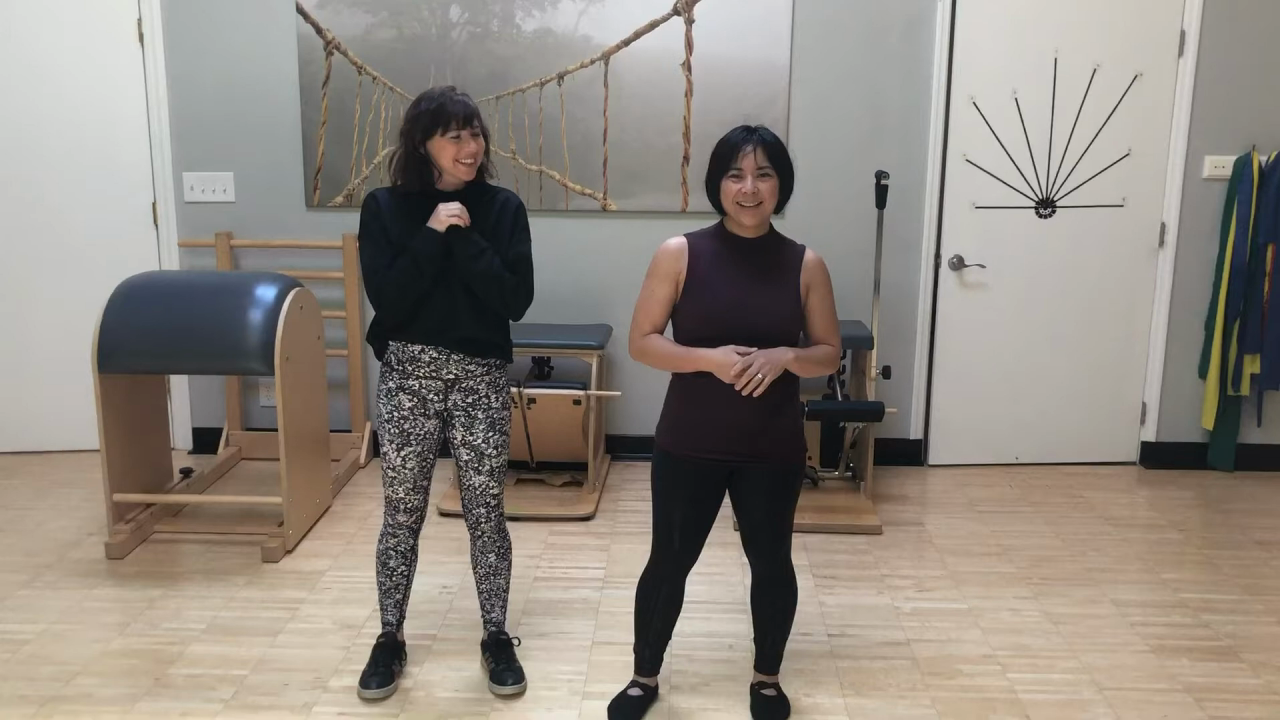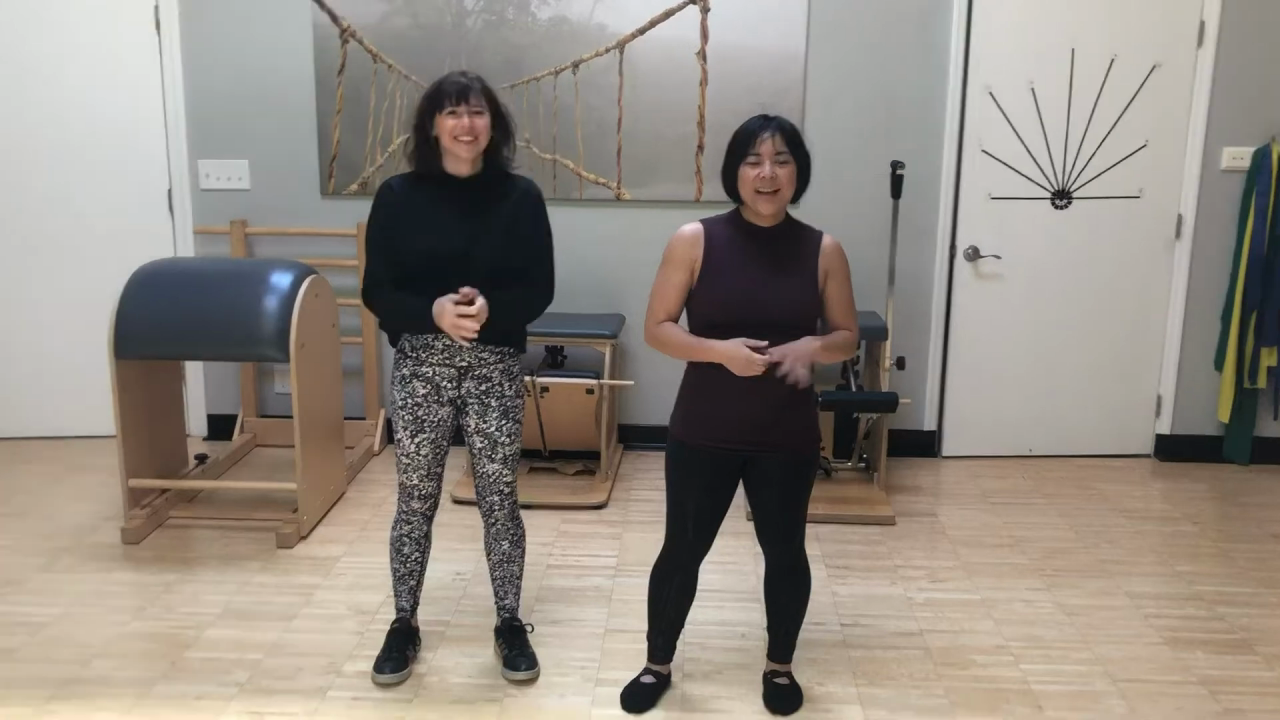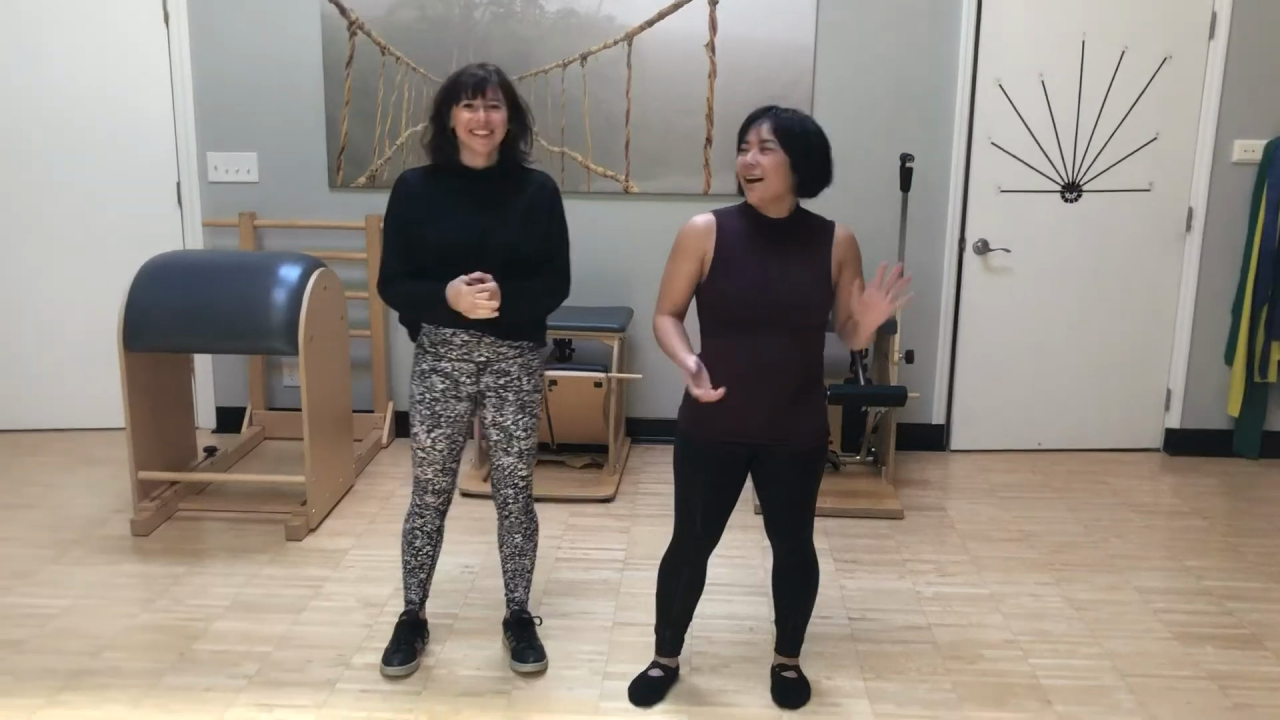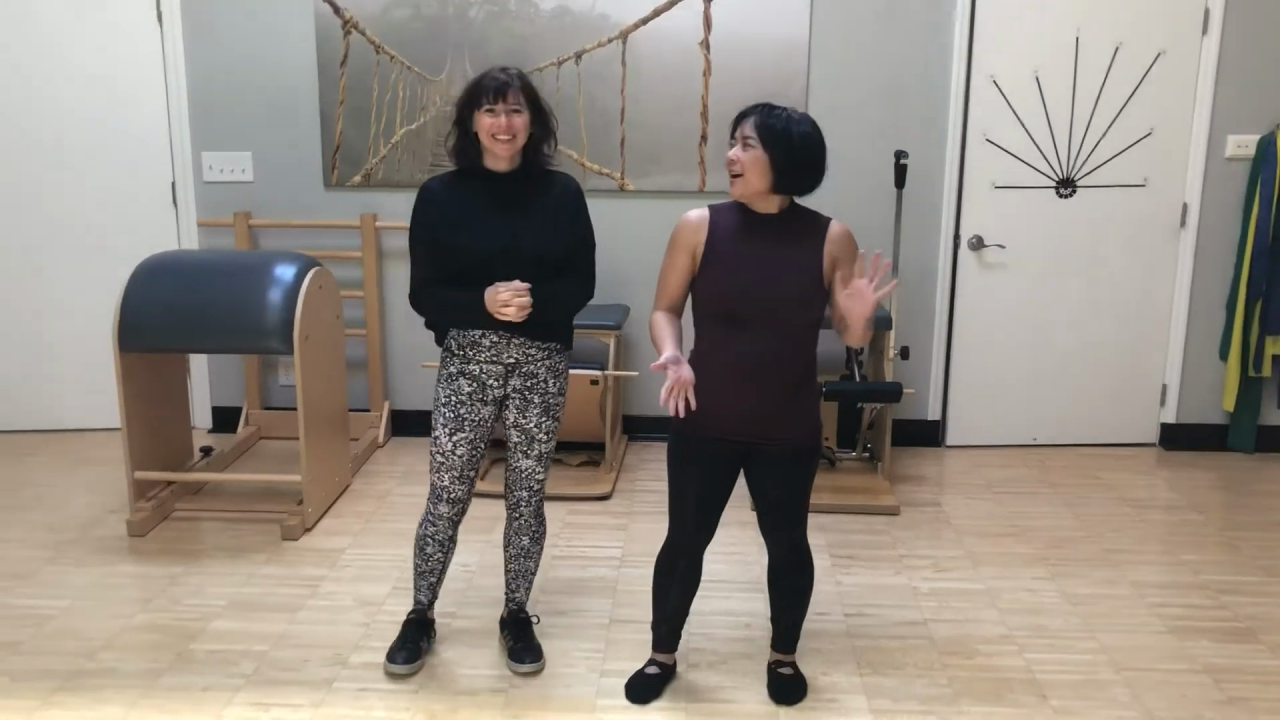
dt=0.3s
person 1, frame 1
left shoulder: (501, 207)
right shoulder: (385, 207)
left elbow: (516, 300)
right elbow: (386, 298)
left wrist: (464, 238)
right wrist: (433, 235)
left hip: (481, 376)
right hip: (407, 375)
left knee: (486, 511)
right knee: (402, 512)
left ankle: (496, 637)
right ankle: (390, 638)
person 1, frame 2
left shoulder: (520, 197)
right shoulder: (398, 196)
left elbow: (540, 290)
right elbow: (376, 292)
left wrist: (491, 308)
right wrist: (431, 313)
left hip: (496, 364)
right hip: (420, 363)
left knee: (499, 499)
right knee: (415, 500)
left ankle: (510, 624)
right ankle: (404, 624)
person 1, frame 3
left shoulder: (537, 190)
right shoulder: (416, 188)
left elbow: (556, 284)
right elbow: (392, 283)
left wrist: (504, 296)
right wrist: (447, 296)
left hip: (515, 358)
right hip: (440, 357)
left knee: (514, 492)
right knee: (430, 492)
left ankle: (519, 616)
right ankle: (412, 617)
person 1, frame 4
left shoulder: (561, 194)
right shoulder: (440, 196)
left elbow: (581, 286)
right elbow: (423, 294)
left wrist: (534, 300)
right wrist: (483, 303)
left hip: (541, 362)
right hip: (467, 360)
left knee: (527, 495)
right knee: (447, 495)
left ankle: (517, 614)
right ankle: (420, 615)
person 2, frame 1
left shoulder: (804, 264)
right shoulder: (679, 254)
left elbow: (830, 353)
right elbow: (641, 342)
left wrist: (784, 357)
right wrist: (709, 358)
left hip: (773, 450)
right hip: (688, 447)
left knee: (771, 562)
right knee: (669, 562)
person 2, frame 2
left shoulder: (822, 251)
right shoulder: (695, 240)
left elbow: (846, 334)
right elbow: (657, 326)
left wrist: (812, 348)
right wrist: (717, 350)
left hip: (788, 438)
right hip: (703, 433)
left knee: (785, 551)
right knee: (683, 550)
left ankle: (779, 665)
right ankle: (657, 664)
person 2, frame 3
left shoulder: (835, 241)
right shoulder: (705, 231)
left elbow: (851, 333)
right elbow: (666, 314)
left wrist: (869, 320)
right wrist: (685, 359)
left hip: (796, 433)
right hip: (711, 428)
left knee: (793, 546)
right knee: (690, 543)
left ankle: (787, 659)
right ankle: (665, 658)
person 2, frame 4
left shoulder: (830, 237)
right shoulder: (699, 226)
left elbow: (856, 336)
right elbow: (664, 307)
left wrist: (856, 315)
right wrist: (672, 355)
left hip: (788, 430)
right hip: (704, 423)
left knee: (787, 543)
right knee: (685, 539)
left ankle: (782, 656)
right ankle: (662, 654)
